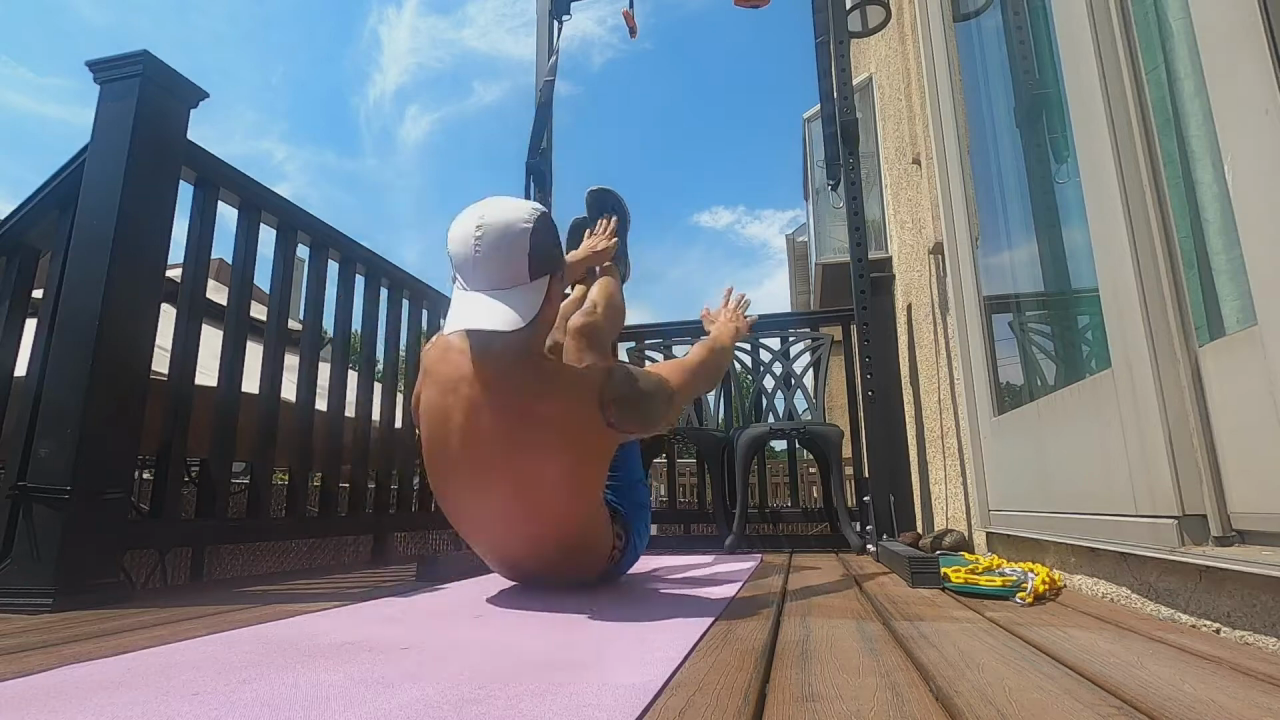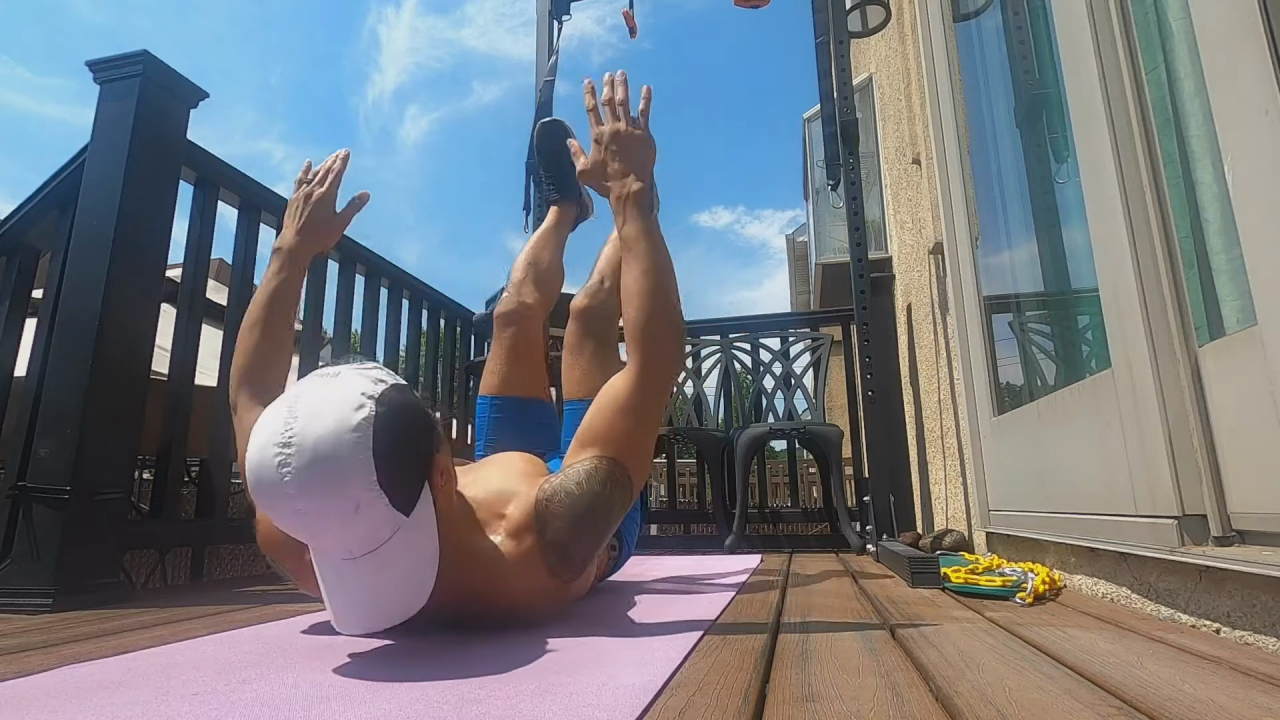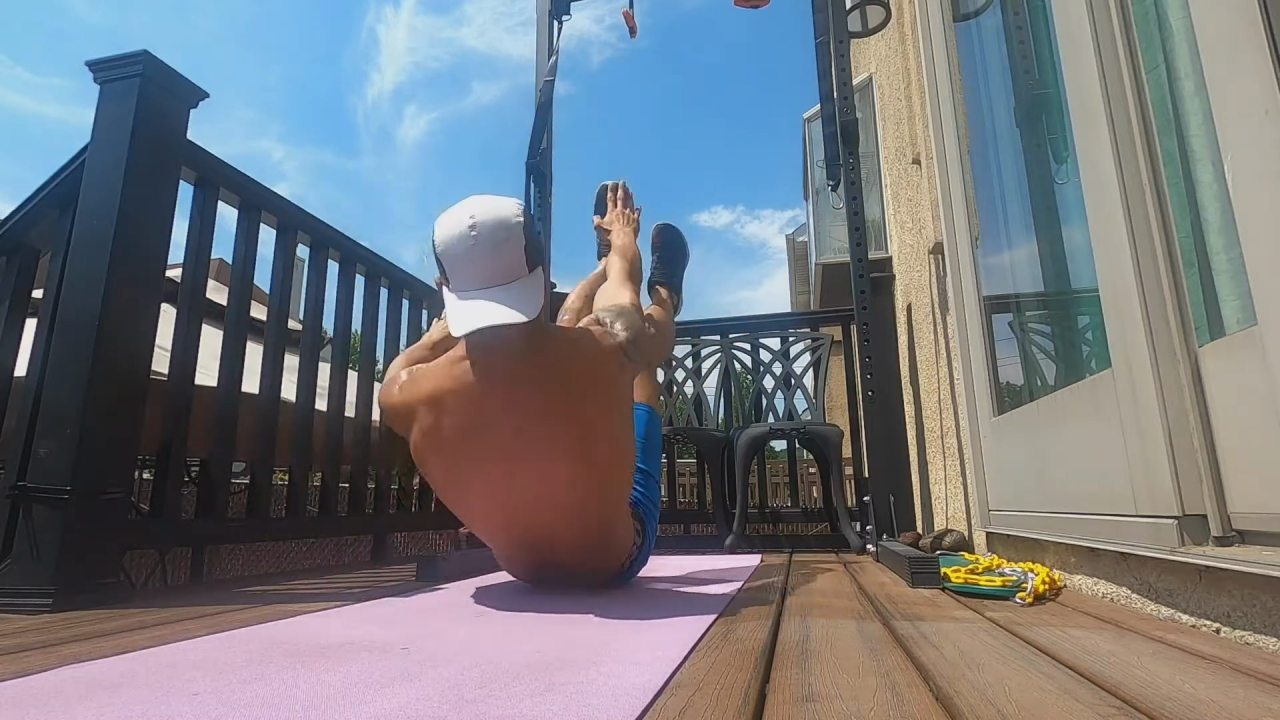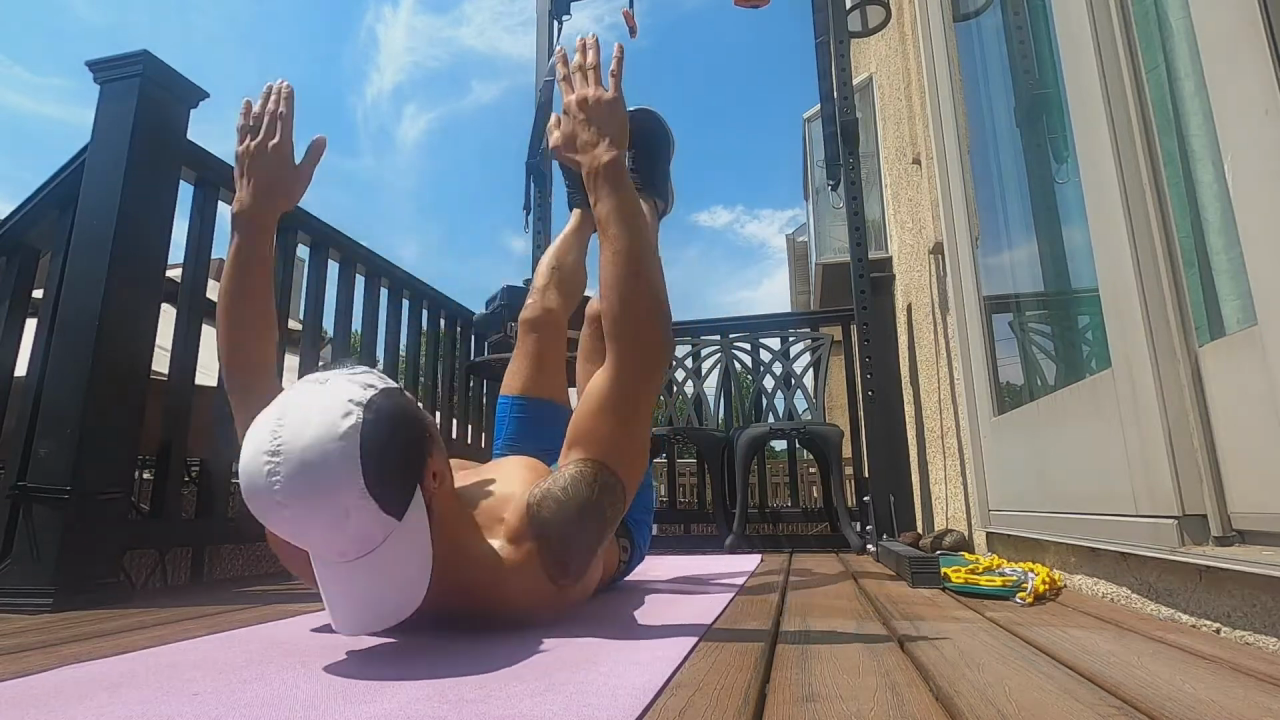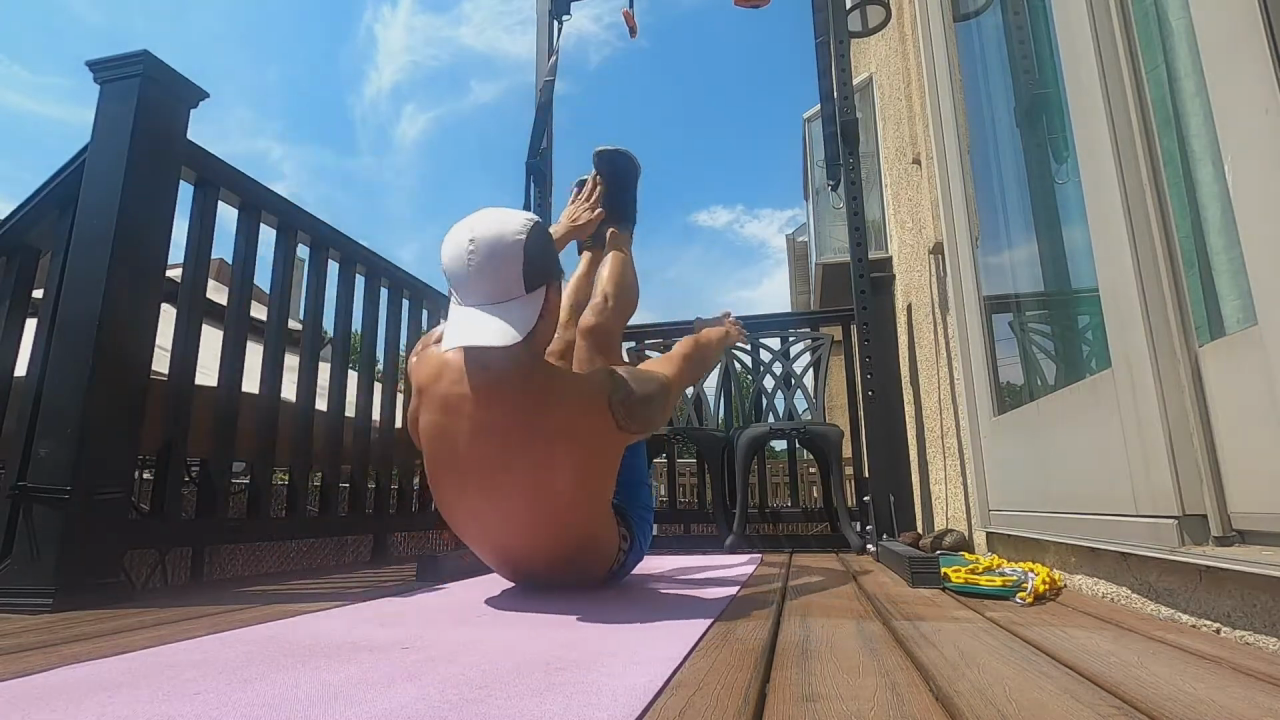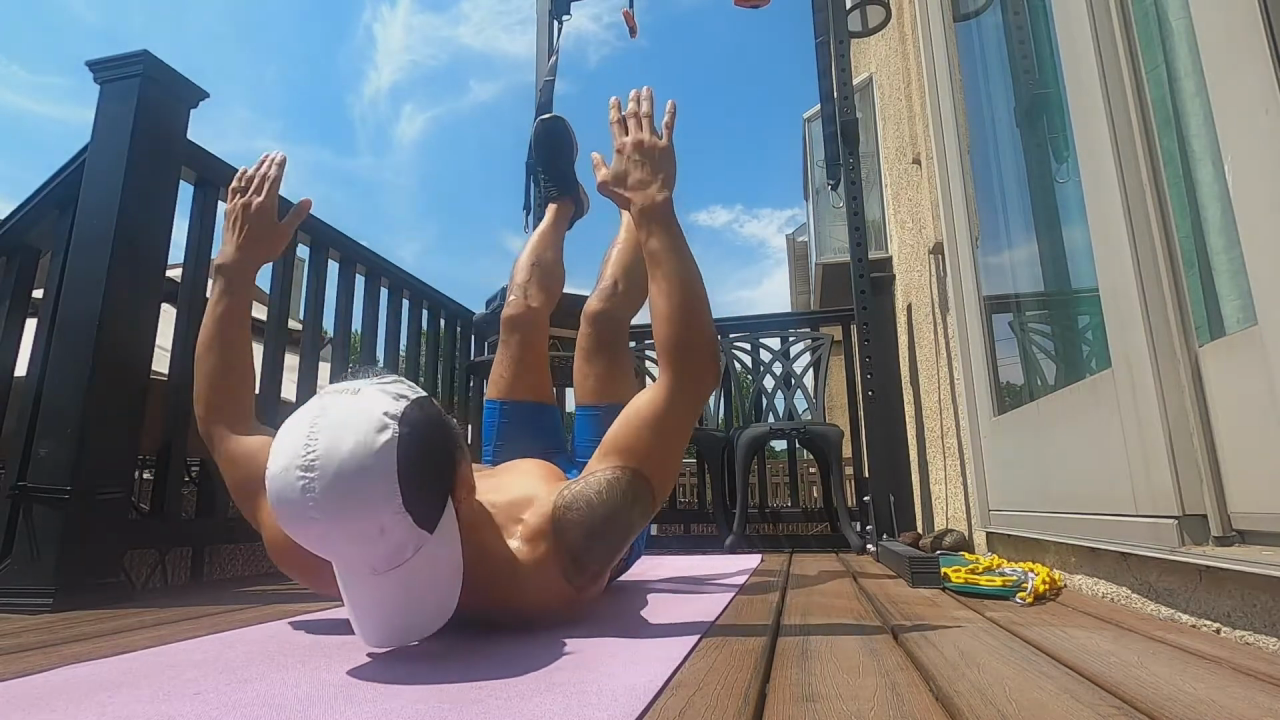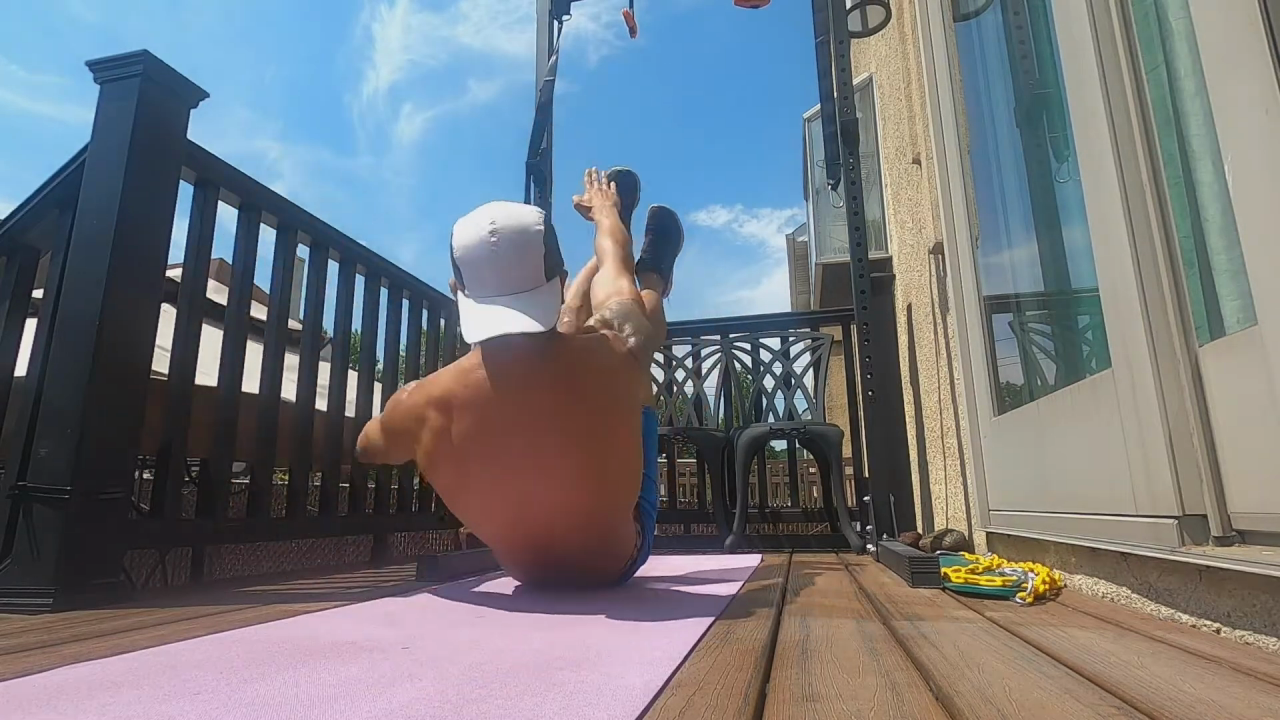
dt=0.7s
person 1, frame 1
left shoulder: (436, 358)
right shoulder: (595, 392)
left elbow: (499, 289)
right elbow: (697, 372)
left wrist: (573, 263)
right wrist: (724, 333)
left hip: (507, 557)
right hip: (597, 560)
left knee: (556, 346)
right knee: (585, 329)
left ankle: (587, 284)
right ankle: (608, 276)
person 1, frame 2
left shoulder: (295, 542)
right shoulder: (547, 551)
left elbow: (249, 392)
right elbow: (656, 359)
left wrist: (291, 251)
right wrist: (629, 195)
left knee: (515, 313)
right knee: (590, 313)
left ankle: (563, 210)
right ankle: (636, 197)
person 1, frame 3
left shoulder: (409, 393)
right shoulder: (604, 347)
right elbow: (626, 280)
left wrist: (445, 324)
right wrist: (623, 239)
left hip: (521, 564)
right hip: (610, 562)
left ankle: (603, 260)
right ankle: (665, 300)
person 1, frame 4
left shoulder: (303, 537)
right shoulder: (543, 553)
left elbow: (244, 373)
right elbow: (645, 348)
left wrist: (255, 211)
right wrist: (607, 165)
right hip: (609, 537)
left knee: (543, 315)
right knee: (605, 320)
left ankle: (585, 211)
right ankle: (643, 199)
person 1, frame 5
left shoulder: (430, 363)
right shoulder: (604, 400)
left elbow: (489, 292)
right elbow: (684, 361)
left wrist: (559, 234)
right wrist: (717, 336)
left hip: (516, 566)
right hip: (603, 561)
left knee: (571, 338)
right knee: (594, 328)
left ankle: (595, 253)
right ankle: (614, 237)
person 1, frame 6
left shoulder: (304, 548)
right shoulder: (565, 554)
left elbow: (221, 419)
right elbow: (692, 371)
left wrist: (235, 264)
right wrist: (654, 207)
left knee: (523, 314)
right knee: (603, 315)
left ankle: (561, 204)
right ankle: (633, 214)
person 1, frame 7
left shoulder: (424, 406)
right shoulder: (611, 355)
left elbow: (367, 444)
right elbow: (617, 268)
right wrist: (603, 215)
left hip: (525, 567)
right hip: (612, 562)
left ankle: (626, 265)
right ankle: (654, 278)
